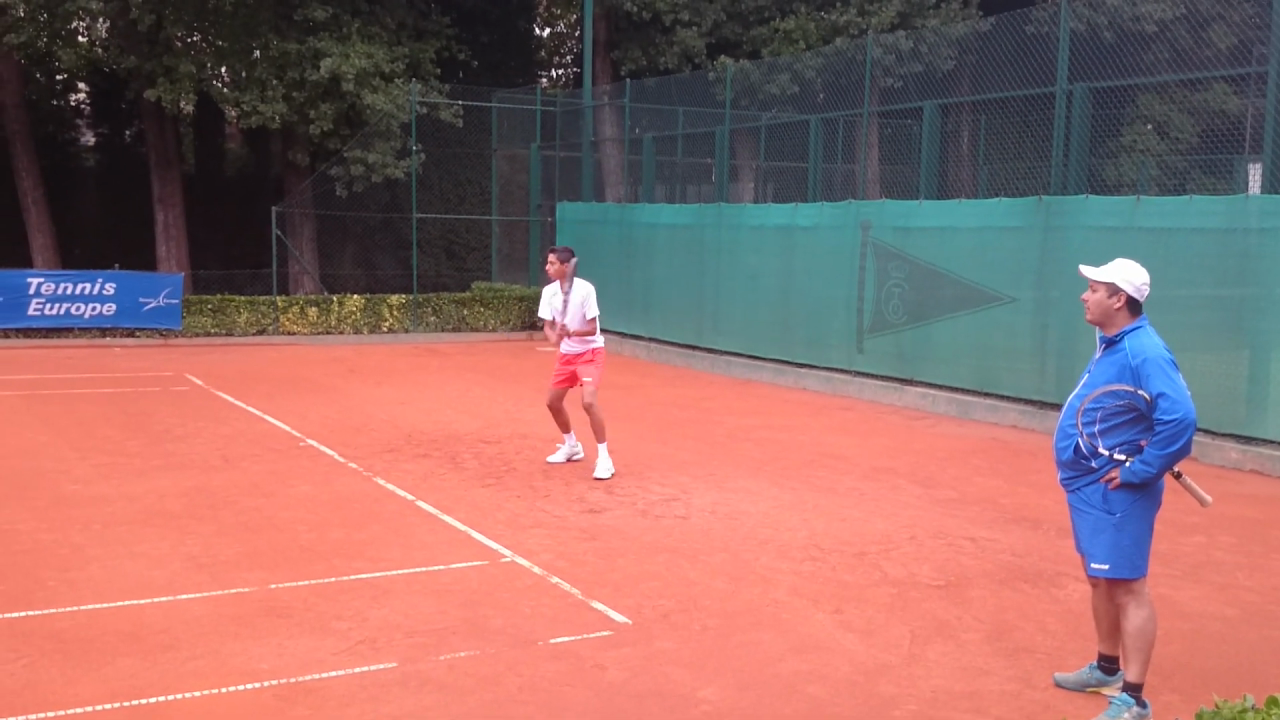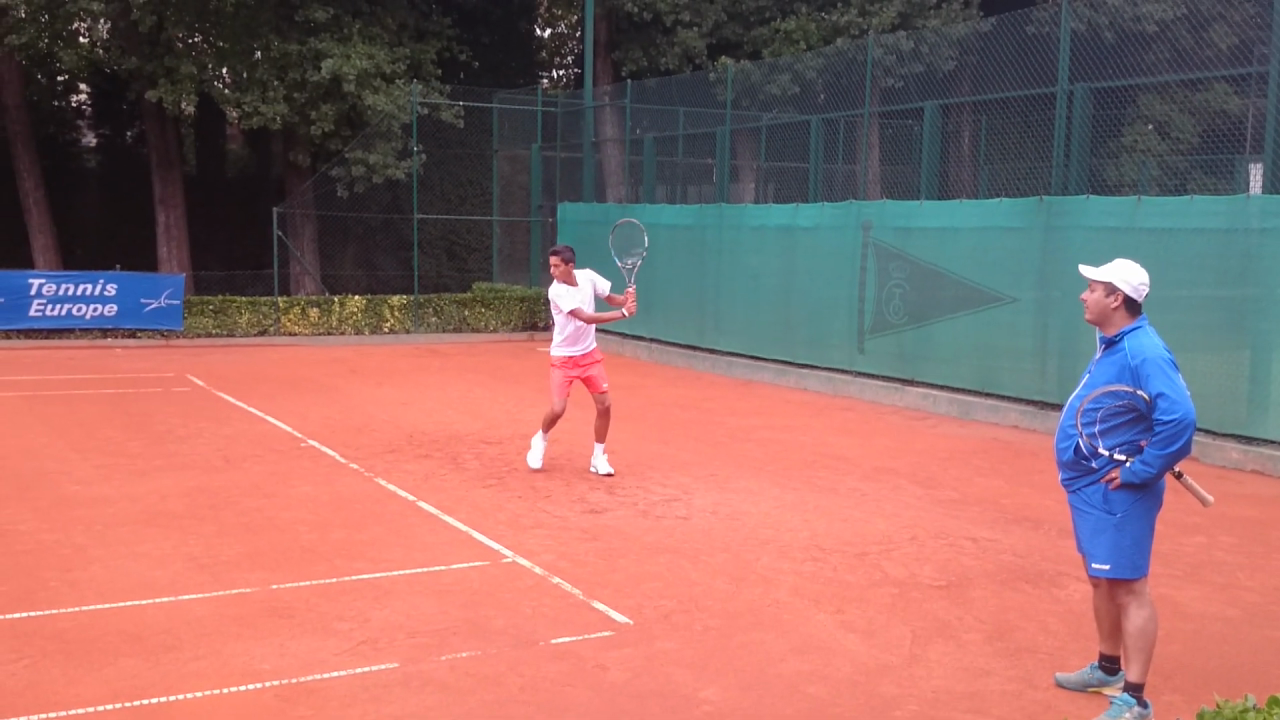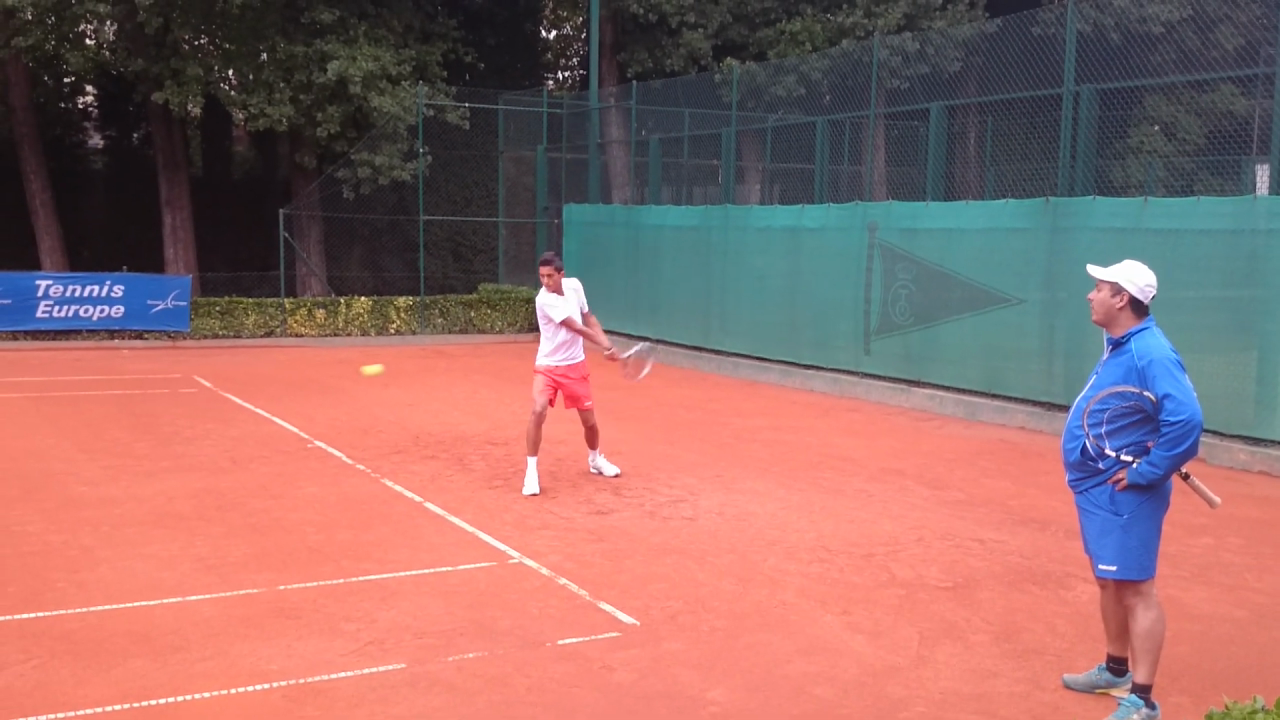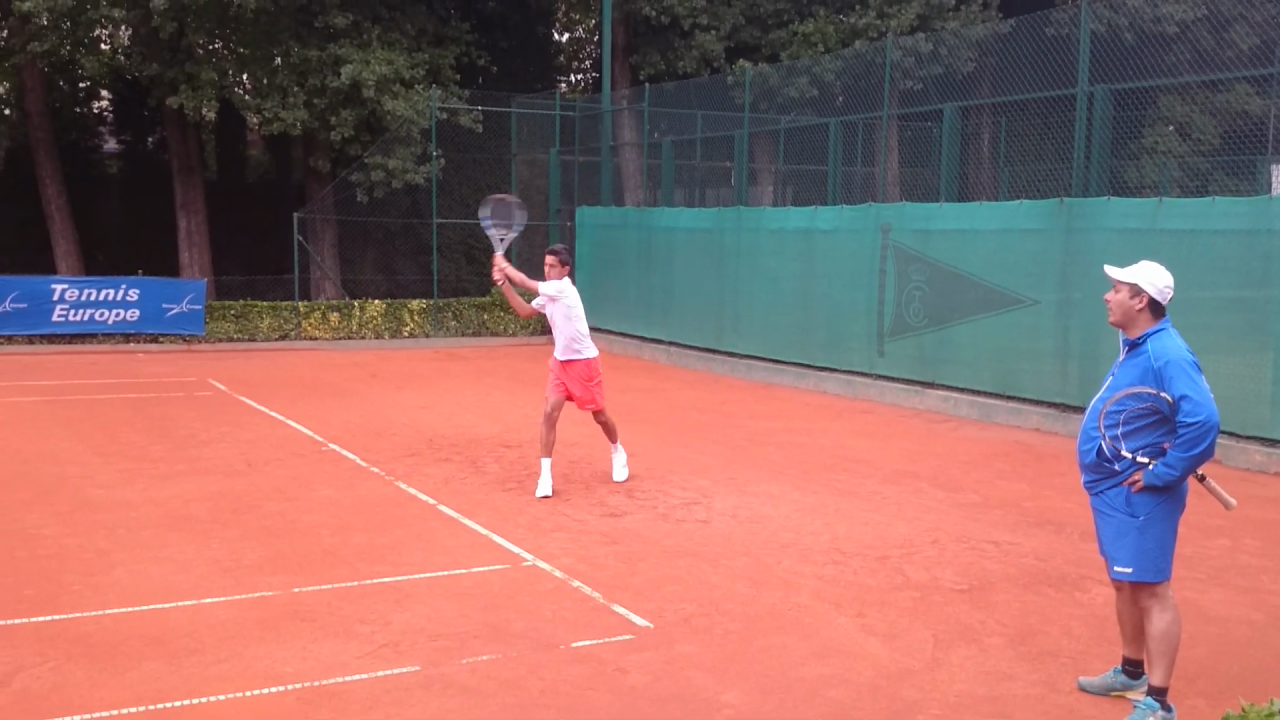
dt=0.3s
person 1, frame 1
left shoulder: (1144, 353)
right shoulder: (1110, 346)
left elbow: (1179, 419)
left wrist: (1138, 472)
left hip: (1114, 493)
right hip: (1089, 487)
left knee: (1127, 589)
right knee: (1101, 582)
right ankle: (1107, 669)
person 1, frame 2
left shoulder: (1144, 352)
right shoulder: (1110, 346)
left elbow: (1179, 418)
left wrist: (1139, 472)
left hip: (1116, 494)
right hip: (1090, 487)
left knee: (1128, 589)
right knee: (1102, 582)
right ankle: (1108, 669)
person 1, frame 3
left shoulder: (1150, 353)
right shoulder: (1118, 347)
left elbow: (1185, 420)
left wrist: (1145, 473)
left hip: (1123, 494)
right hip: (1098, 489)
left knee: (1135, 590)
right knee: (1109, 583)
right ankle: (1116, 671)
person 1, frame 4
left shoulder: (1166, 354)
right shoulder: (1133, 348)
left elbow: (1202, 421)
left wrist: (1161, 474)
left hip: (1138, 497)
right hip: (1112, 490)
left knee: (1150, 592)
right knee: (1124, 585)
right ankle: (1131, 672)
person 2, frame 1
left shoulder: (585, 289)
right shoulder: (548, 292)
left elbow: (592, 328)
right elbow: (548, 327)
left wrist: (570, 332)
right wrist: (555, 336)
left hip: (591, 352)
right hip: (567, 354)
left knee: (589, 402)
right knee: (553, 401)
left ankle: (604, 457)
right ankle: (571, 445)
person 2, frame 2
left shoulder: (588, 276)
right shoulder: (556, 291)
left elbow: (612, 298)
right elbow: (585, 317)
left wrist: (628, 299)
right wrist: (623, 313)
left hip: (590, 354)
right hip: (563, 357)
left knee: (604, 405)
right knee: (557, 409)
left ankle: (598, 457)
right ankle: (541, 438)
person 2, frame 3
left shoulder: (574, 286)
right shoulder: (544, 299)
left elbow: (588, 318)
right elbow: (575, 328)
left wrist: (604, 342)
right wrist: (602, 344)
left hip: (575, 366)
right hip: (547, 367)
left knee: (590, 421)
right knee: (537, 412)
left ankle: (595, 459)
right ankle: (532, 473)
person 2, frame 4
left shoulder: (563, 287)
right shoulder: (549, 293)
left elbow: (527, 283)
right elbow: (524, 311)
left wrist: (503, 264)
right wrist: (503, 281)
left hip: (584, 361)
right hip: (561, 362)
left knee: (600, 416)
right knee: (549, 415)
left ankle: (618, 452)
right ankle: (545, 476)
